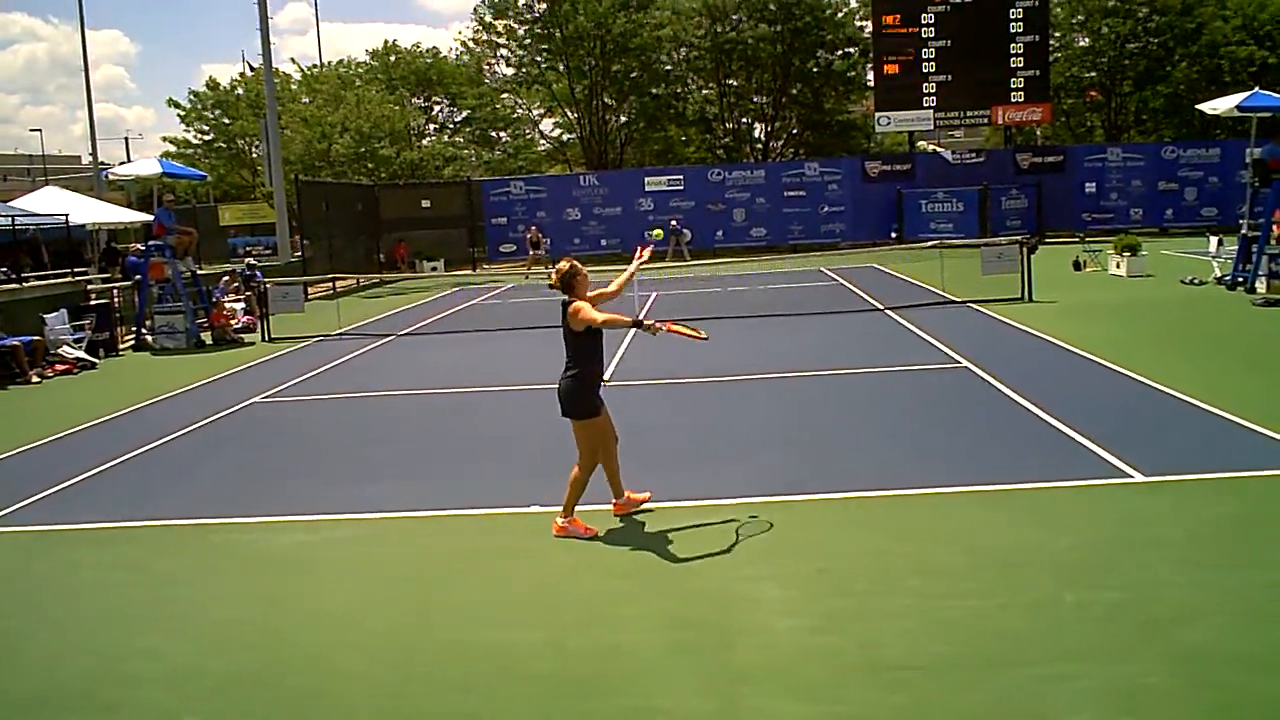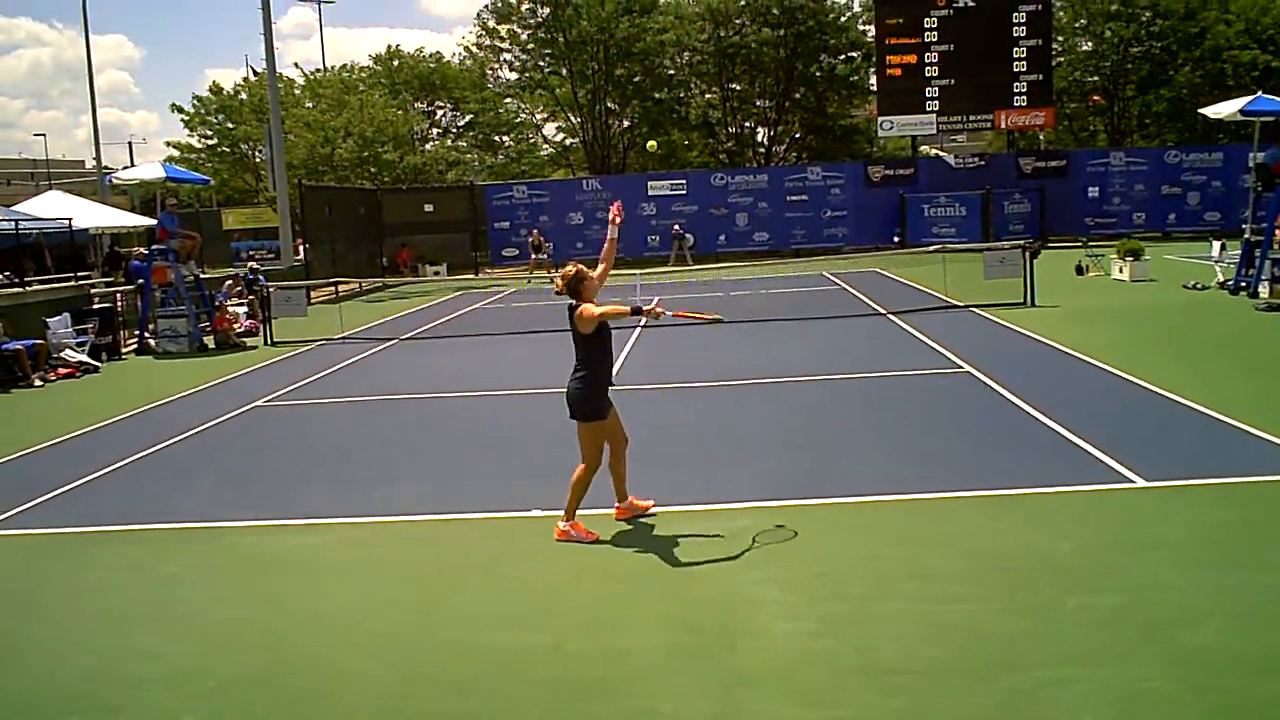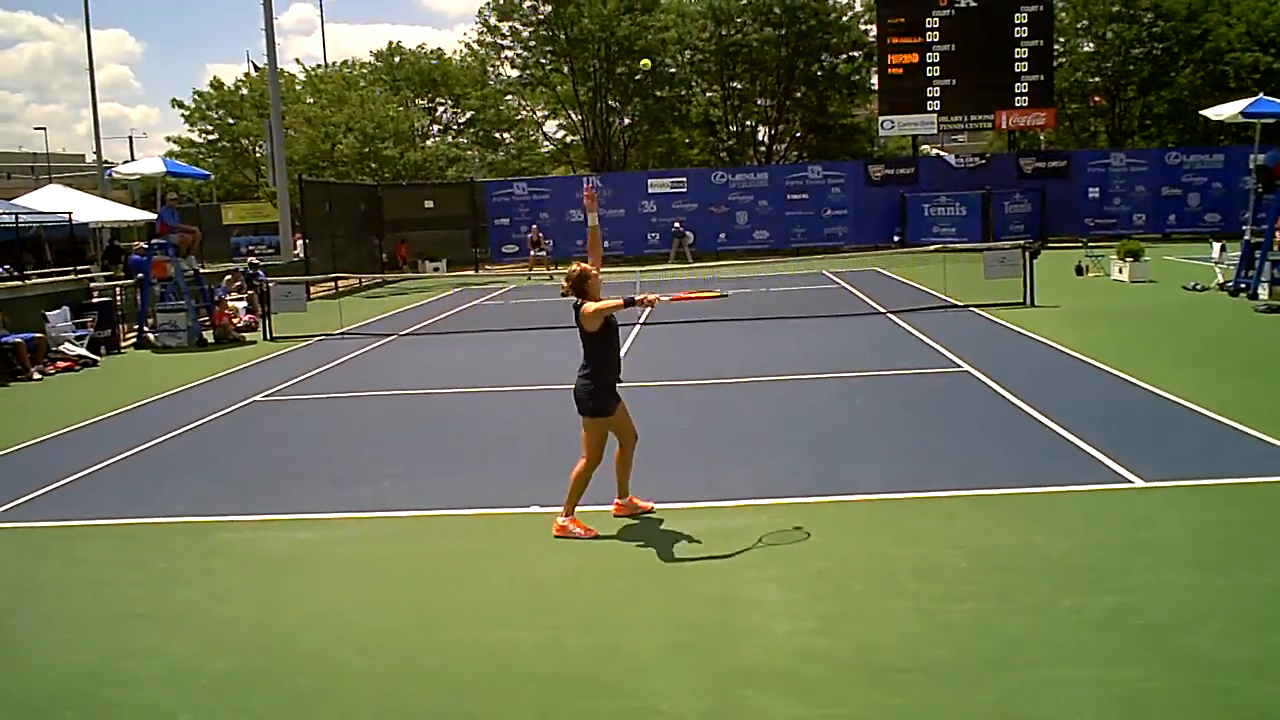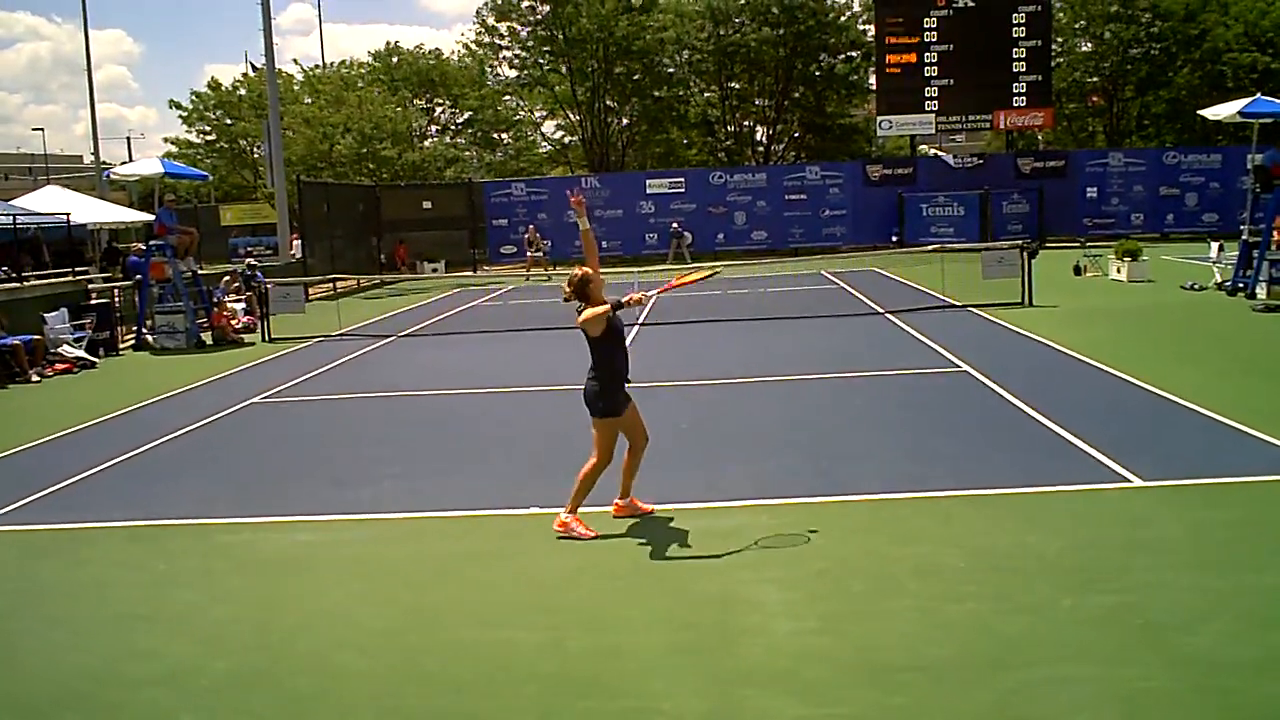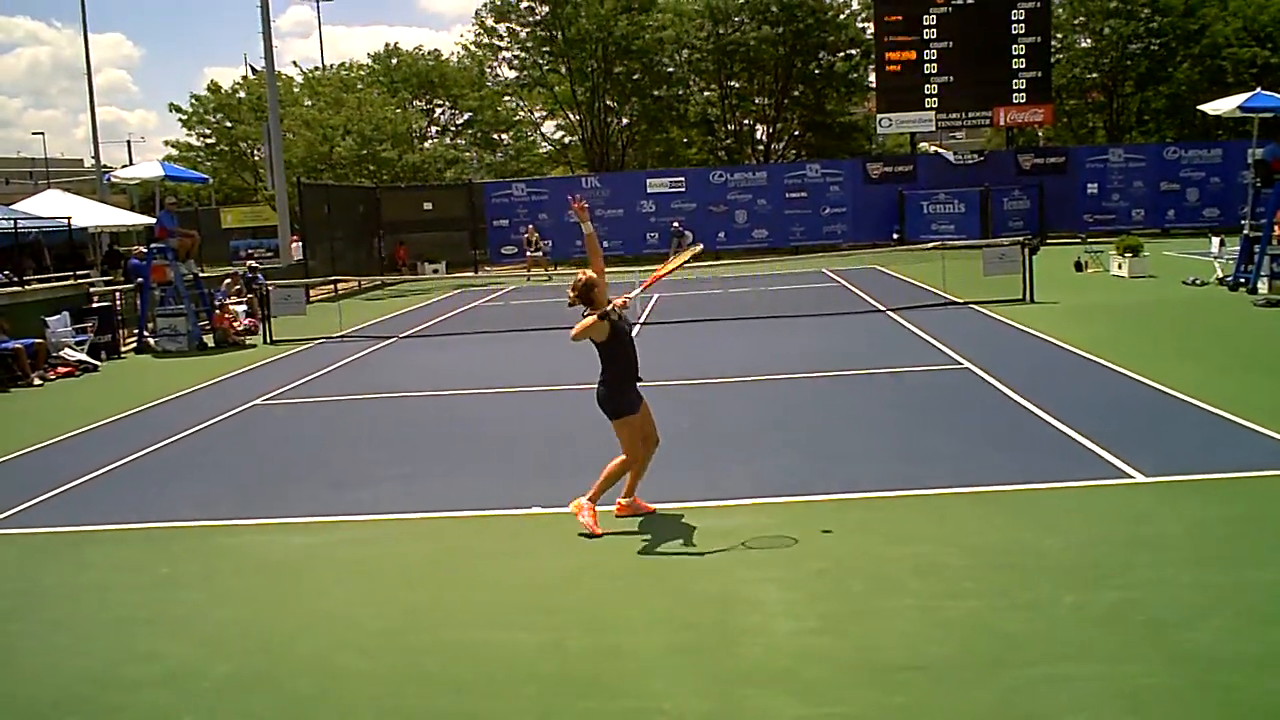
dt=0.1s
person 1, frame 1
left shoulder: (582, 303)
right shoulder: (578, 306)
left elbow: (613, 291)
right elbow: (603, 320)
left wrist: (636, 264)
right wrist: (639, 323)
left hip: (585, 390)
right hip: (578, 393)
left knee: (608, 443)
right knee: (589, 457)
left ankle: (620, 499)
right ankle: (565, 521)
person 1, frame 2
left shoulder: (587, 306)
right shoulder: (585, 312)
left elbow: (604, 264)
right elbow: (605, 312)
left wrist: (613, 228)
right wrist: (640, 310)
left hip: (595, 392)
right hip: (587, 394)
left knee: (619, 442)
right knee: (591, 462)
left ankle: (624, 503)
right ankle: (566, 523)
person 1, frame 3
left shoulder: (595, 302)
right shoulder: (590, 311)
left elbow: (596, 252)
right elbow: (597, 309)
left wrist: (593, 215)
right wrist: (631, 301)
left hip: (603, 388)
right hip: (593, 392)
left knee: (628, 438)
right knee: (592, 457)
left ankle: (623, 501)
right ankle: (565, 520)
person 1, frame 4
left shoulder: (599, 305)
right shoulder: (592, 315)
left elbow: (591, 255)
right elbow: (583, 321)
left wrist: (582, 219)
right wrist: (620, 303)
left hip: (613, 389)
right hip: (604, 392)
left knee: (639, 439)
right knee: (602, 457)
left ankle: (624, 501)
right ankle: (567, 516)
person 1, frame 5
left shoulder: (604, 304)
right shoulder: (597, 322)
left elbow: (596, 257)
right elbow: (576, 335)
left wrist: (585, 223)
right wrist: (602, 314)
left hip: (626, 388)
right hip: (616, 393)
left knee: (649, 441)
right knee: (631, 454)
left ankle: (626, 500)
right ankle: (585, 502)
